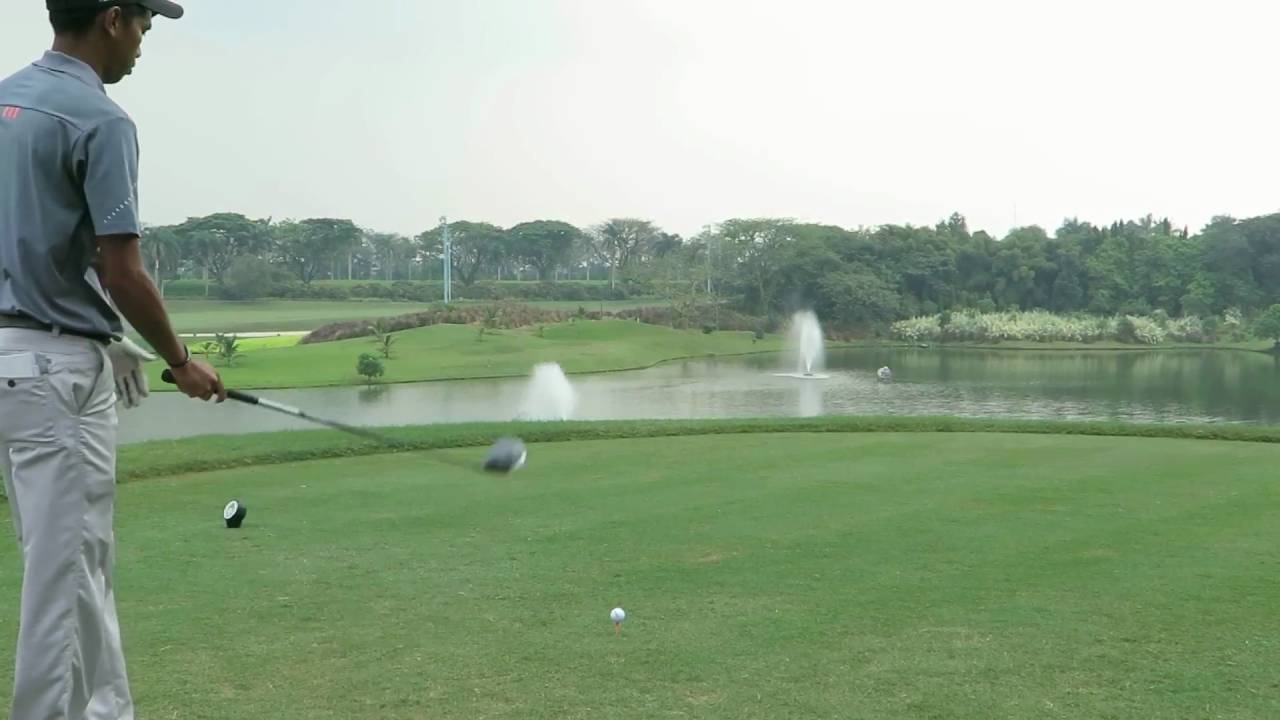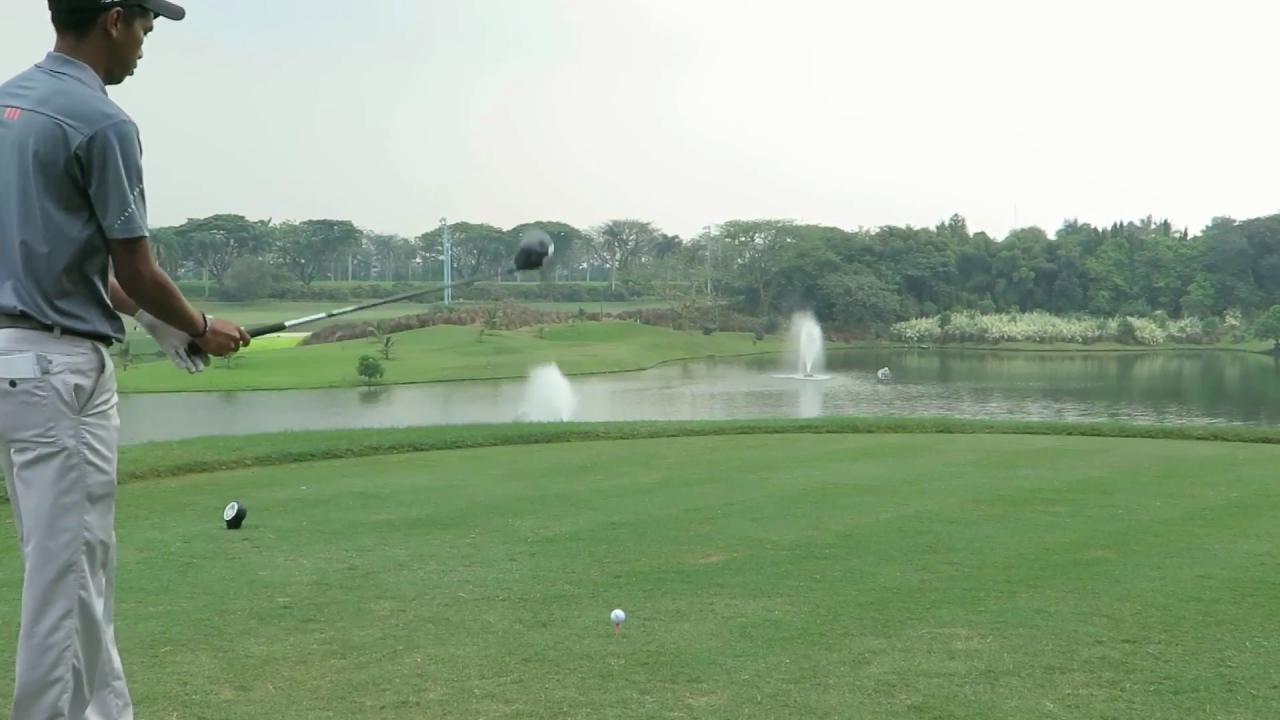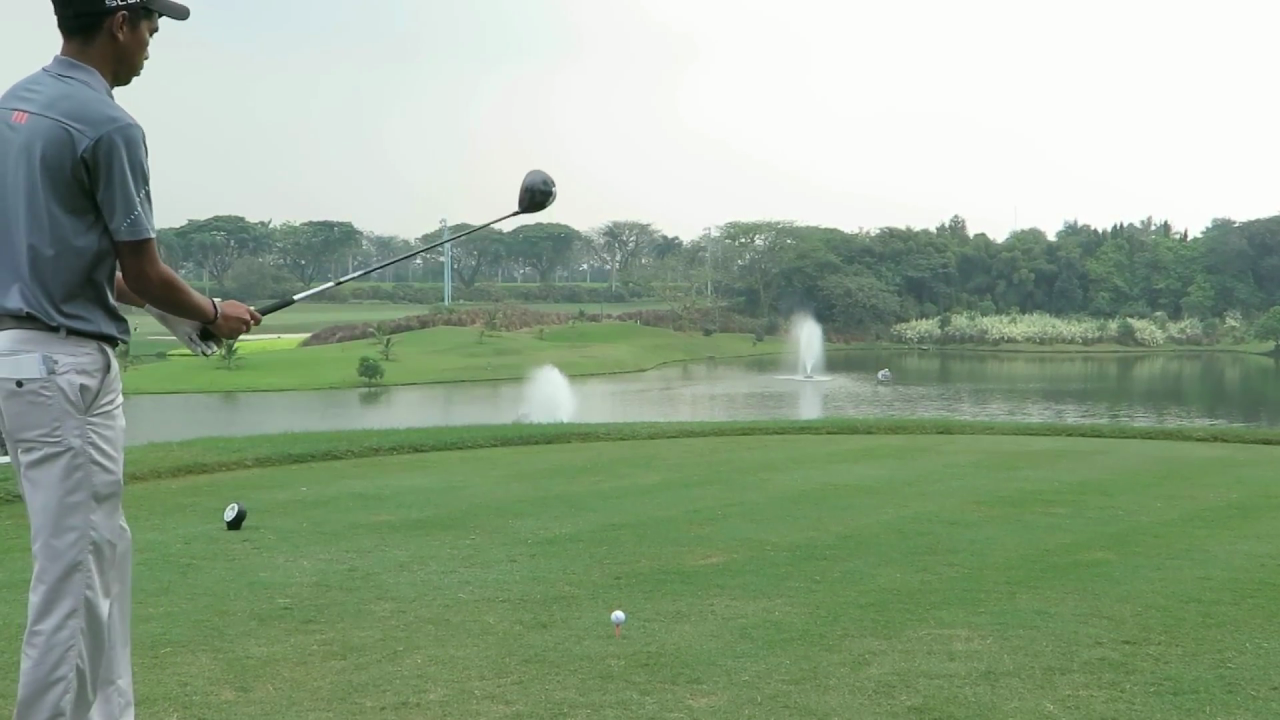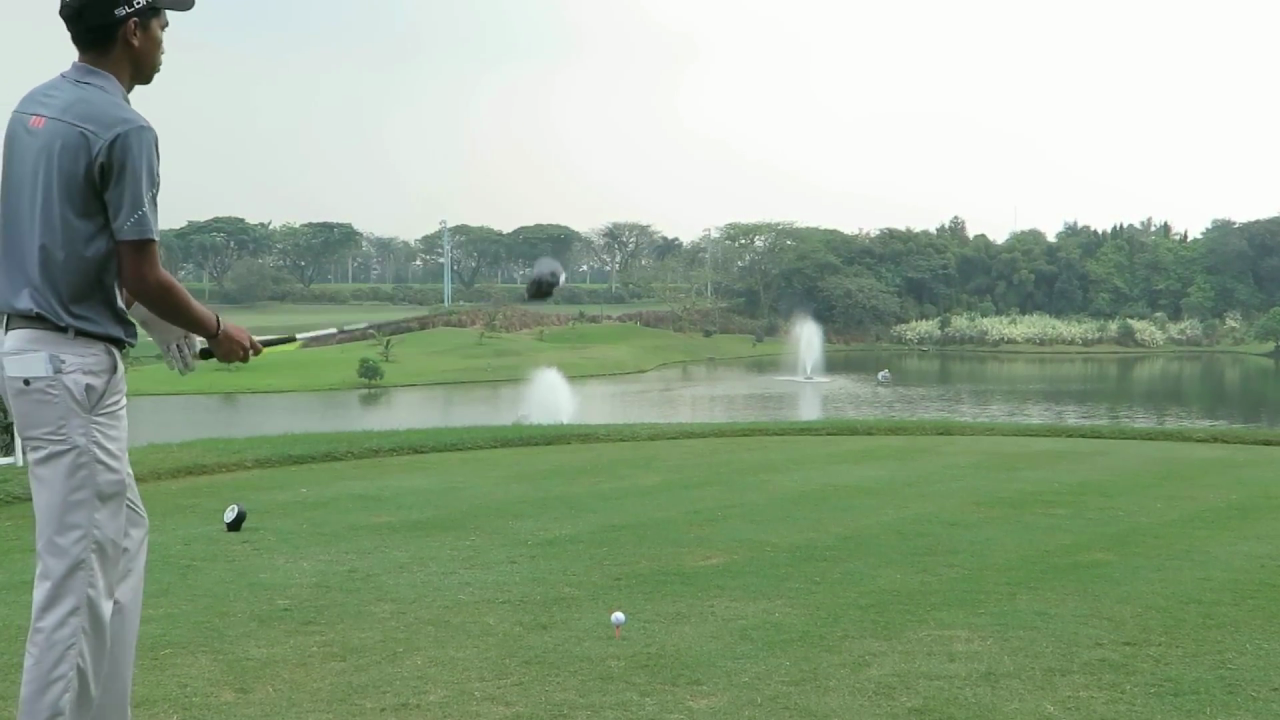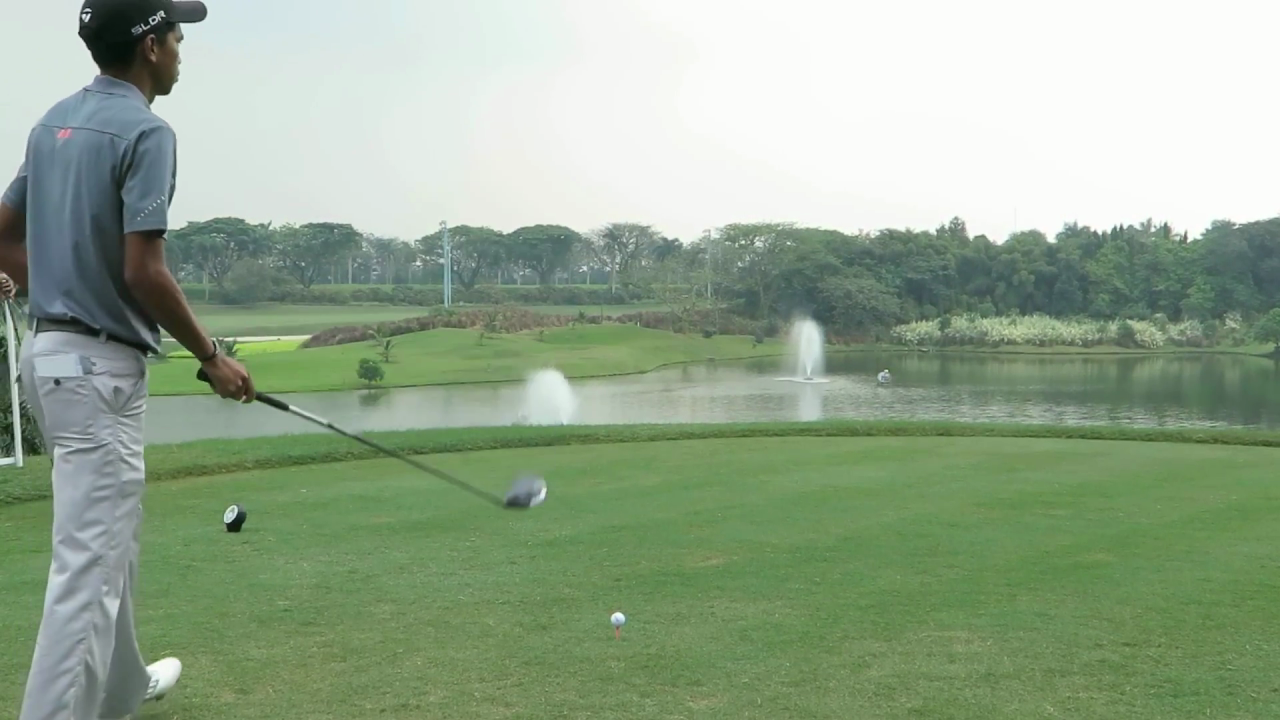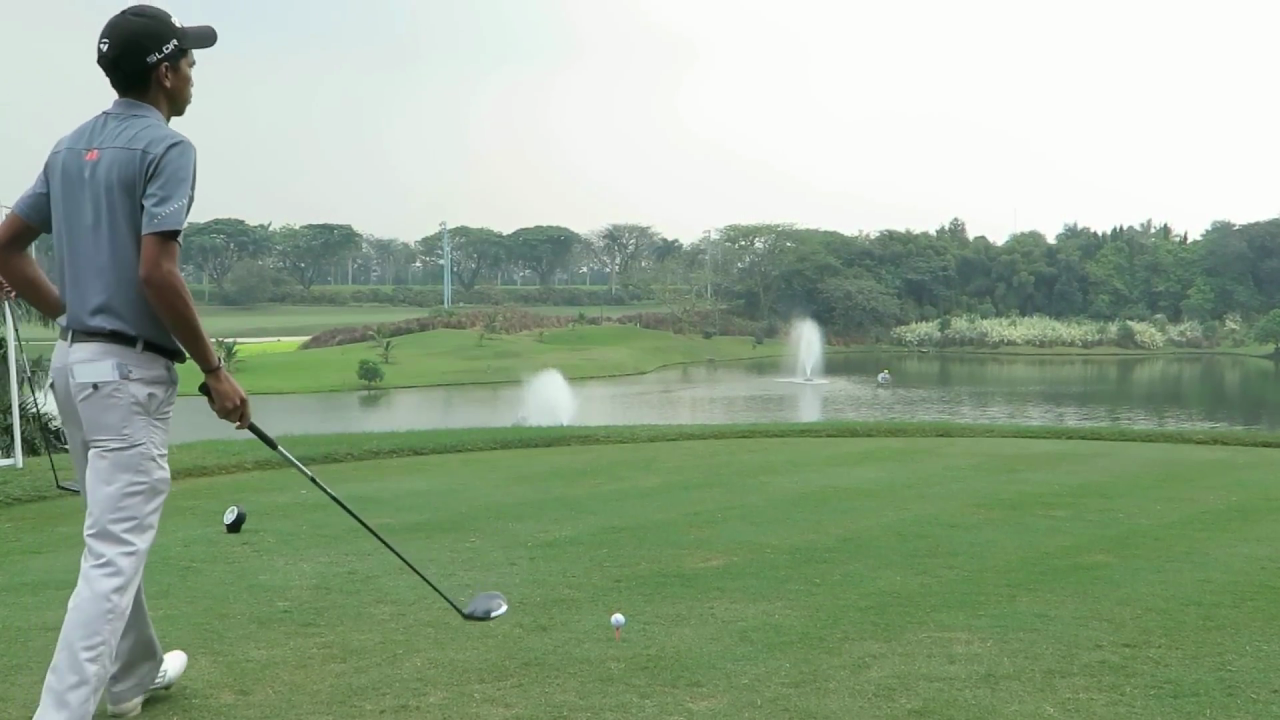
dt=0.2s
person 1, frame 1
right shoulder: (100, 120)
right elbow: (121, 272)
left wrist: (108, 332)
right wrist: (180, 361)
left knee: (74, 558)
right knee: (65, 565)
person 1, frame 2
right shoulder: (102, 122)
right elbow: (135, 270)
left wrist: (135, 306)
right wrist: (200, 327)
left knee: (78, 558)
right knee: (66, 566)
person 1, frame 3
right shoulder: (108, 125)
right elbow: (142, 272)
left wrist: (167, 304)
right wrist: (214, 313)
right hip: (64, 364)
left knee: (100, 553)
right knee: (73, 565)
person 1, frame 4
right shoulder: (123, 128)
right elbow: (143, 278)
left wrist: (157, 323)
right wrist: (215, 330)
right hip: (72, 364)
left knee: (120, 536)
right knee: (76, 563)
person 1, frame 5
right shoulder: (145, 131)
right elbow: (143, 272)
right wrist: (211, 356)
right hip: (99, 364)
left knee: (109, 537)
right knee: (87, 559)
person 1, frame 6
left shoulder: (70, 146)
right shoulder: (167, 148)
right elbow: (156, 272)
right wrist: (215, 370)
left hip: (73, 360)
right hip: (129, 368)
left knee: (115, 533)
right knee: (113, 555)
